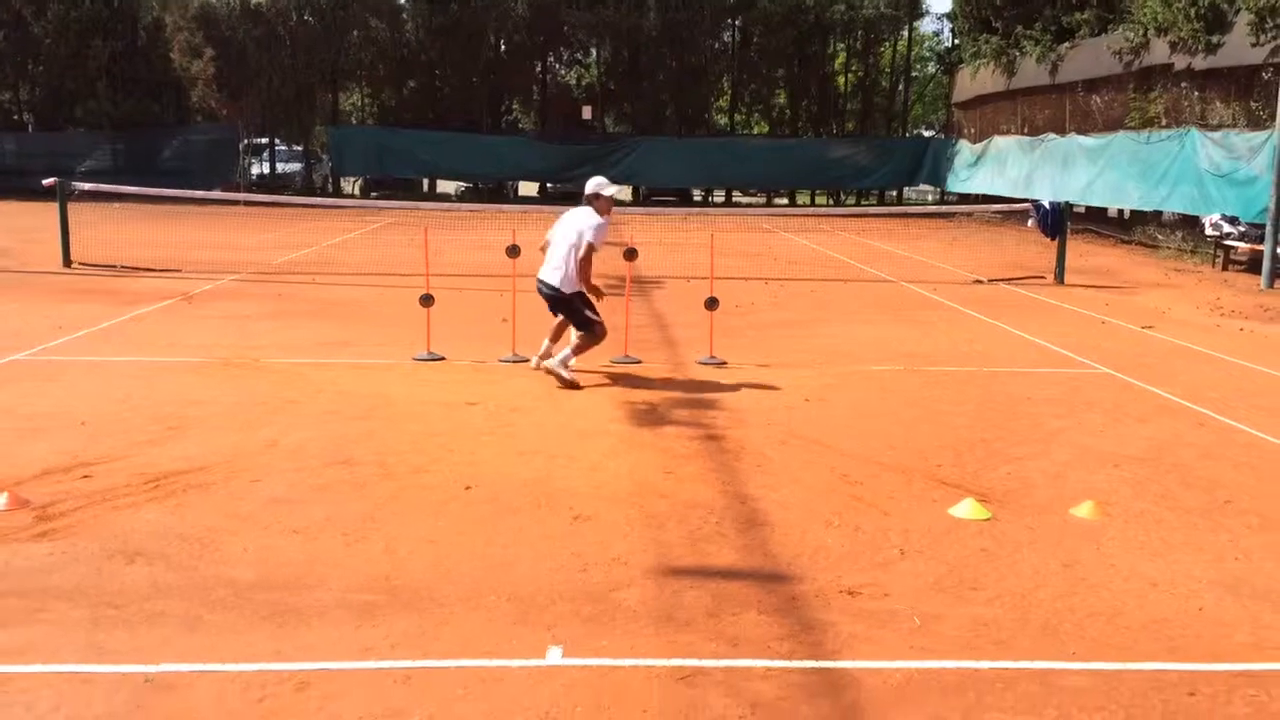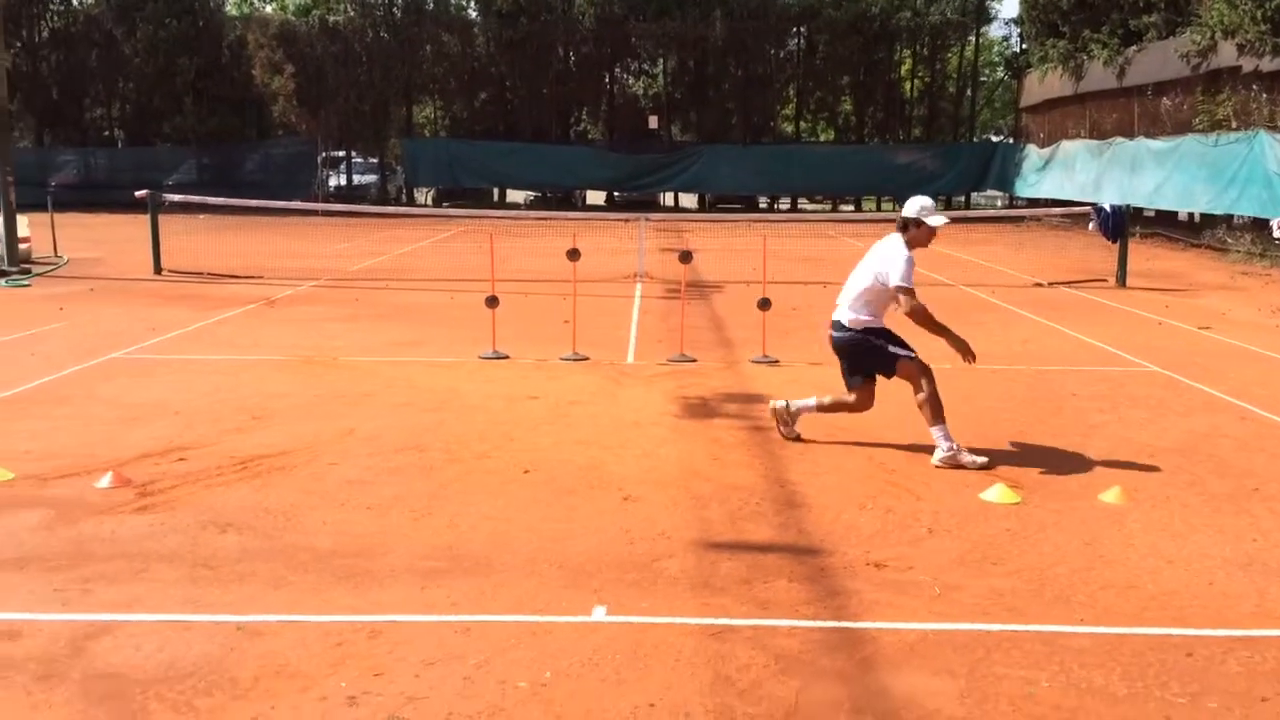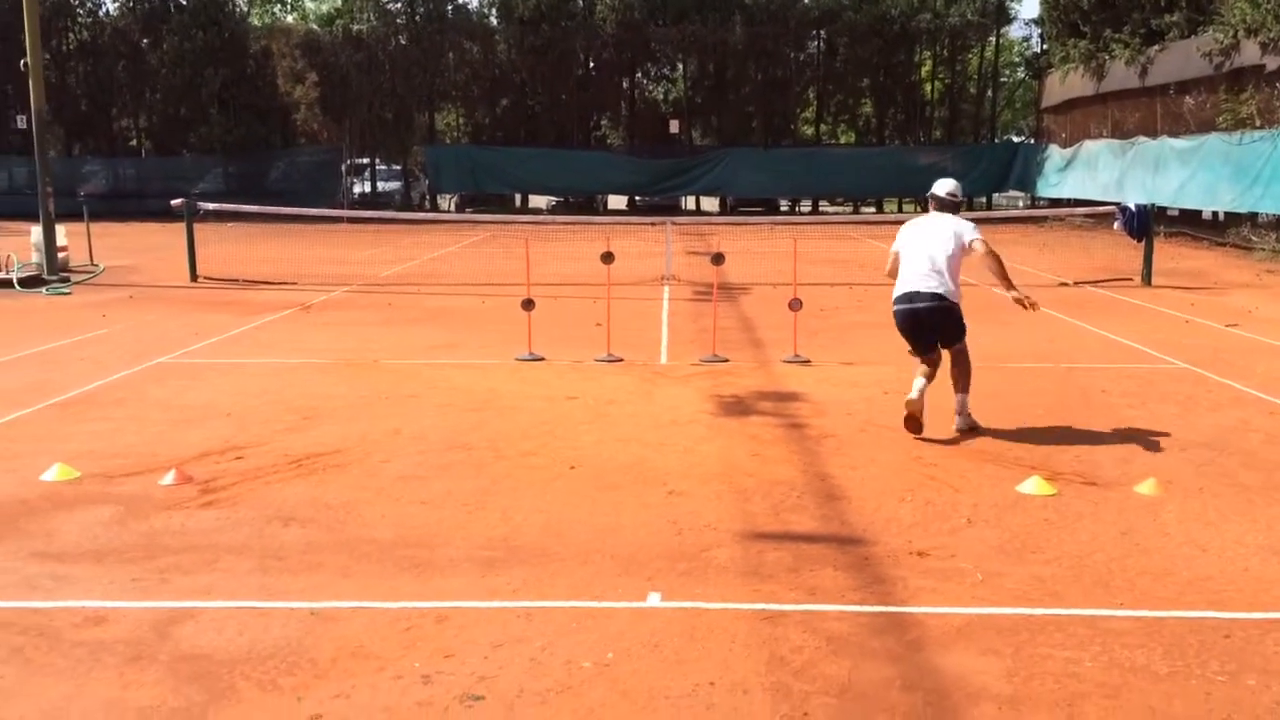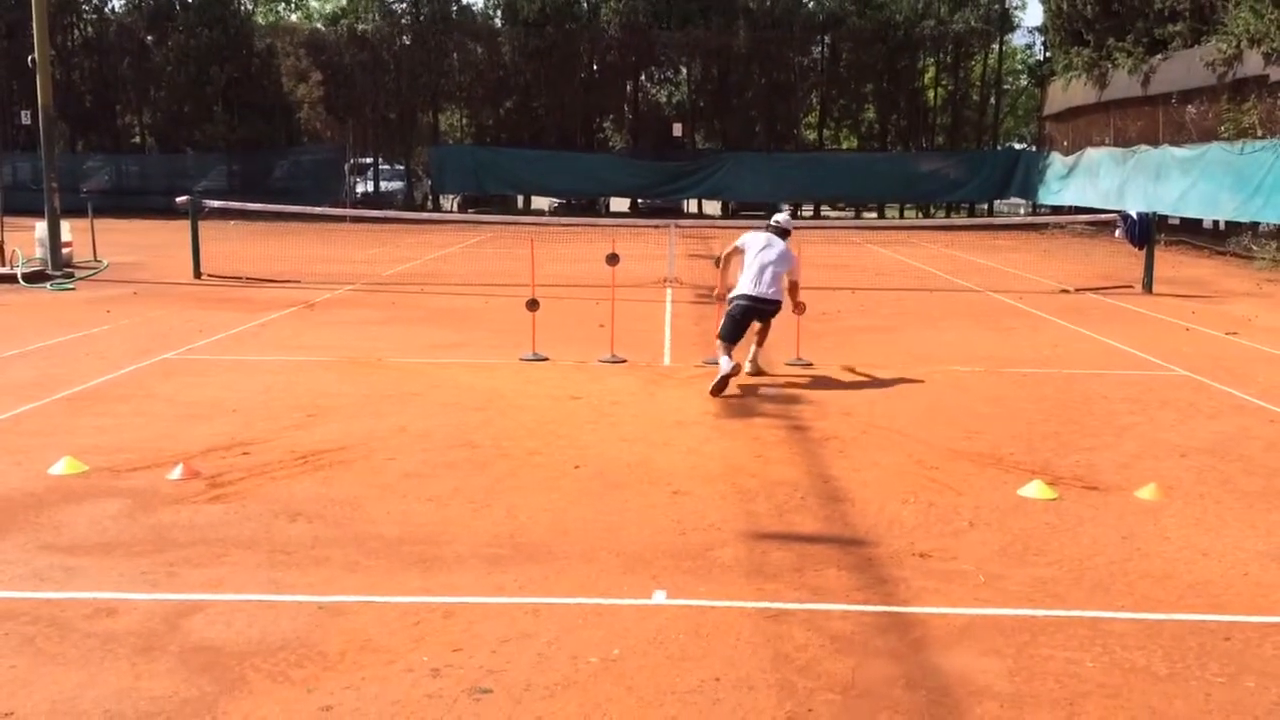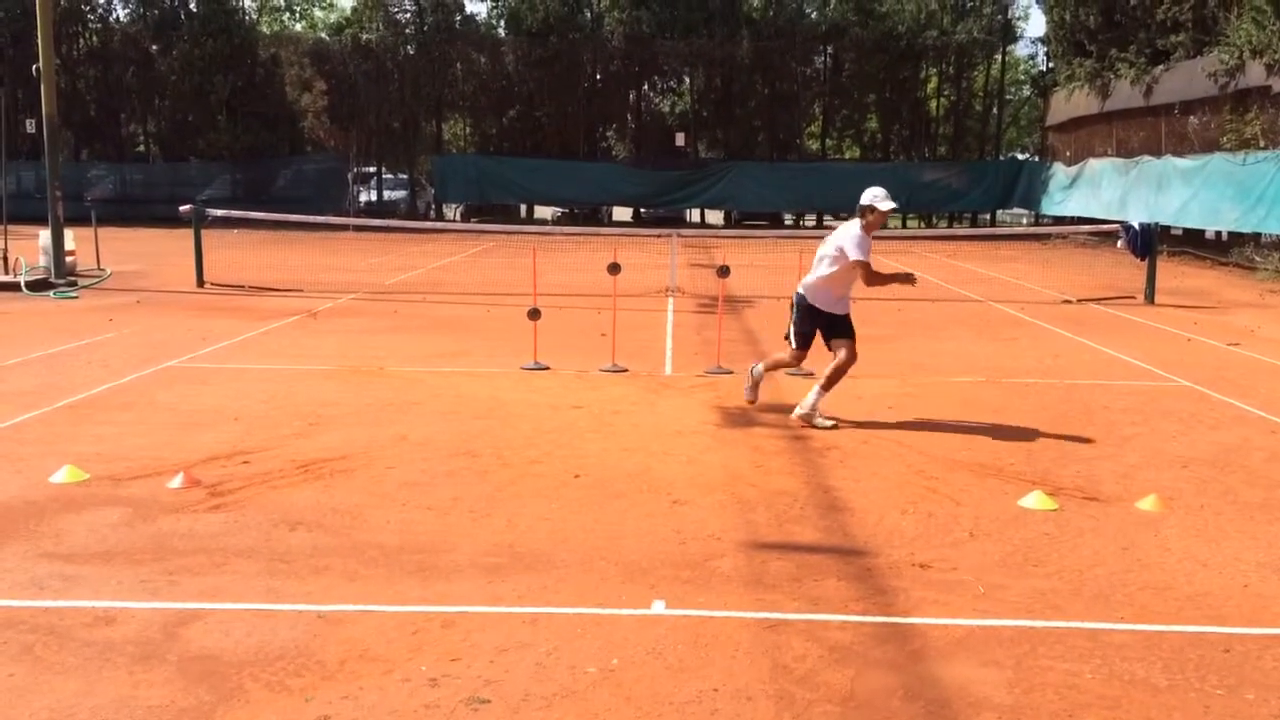
dt=1s
person 1, frame 1
left shoulder: (569, 215)
right shoulder: (597, 223)
left elbow: (545, 246)
right elbow: (584, 258)
right wrist: (589, 285)
left hip: (545, 281)
right hip: (564, 287)
left knee: (568, 315)
right knee: (597, 331)
left ankle: (543, 357)
right ankle: (558, 362)
person 1, frame 2
left shoulder: (894, 245)
right shoulder: (899, 256)
right elbow: (910, 308)
left wrist: (904, 296)
right wrist: (952, 338)
left hip: (848, 329)
right hip: (858, 330)
left knee: (860, 400)
right knee: (922, 374)
left ankle: (789, 408)
right ankle: (946, 449)
person 1, frame 3
left shoulder: (909, 227)
right shoulder: (962, 226)
left elbow: (891, 270)
right elbow: (987, 254)
right wrist: (1011, 290)
left hip: (903, 302)
right hip: (938, 299)
left knee: (930, 360)
right knee: (958, 353)
left ankle: (916, 394)
right ankle: (962, 416)
person 1, frame 4
left shoulder: (752, 236)
right shoulder: (789, 255)
left elbow: (725, 256)
right elbow: (793, 288)
left wrist: (721, 287)
right wrist: (795, 302)
left hip: (743, 298)
right hip: (772, 301)
left knee: (723, 345)
right knee: (764, 319)
left ankle: (727, 366)
right ankle: (752, 362)
person 1, frame 5
left shoulder: (861, 233)
right shoulder: (854, 235)
left elbow: (827, 243)
right elbow: (868, 278)
right wrist: (897, 278)
left hip: (837, 306)
right hip: (810, 302)
left knee: (846, 357)
right knee: (795, 358)
left ankle: (808, 408)
right ankle: (758, 371)
